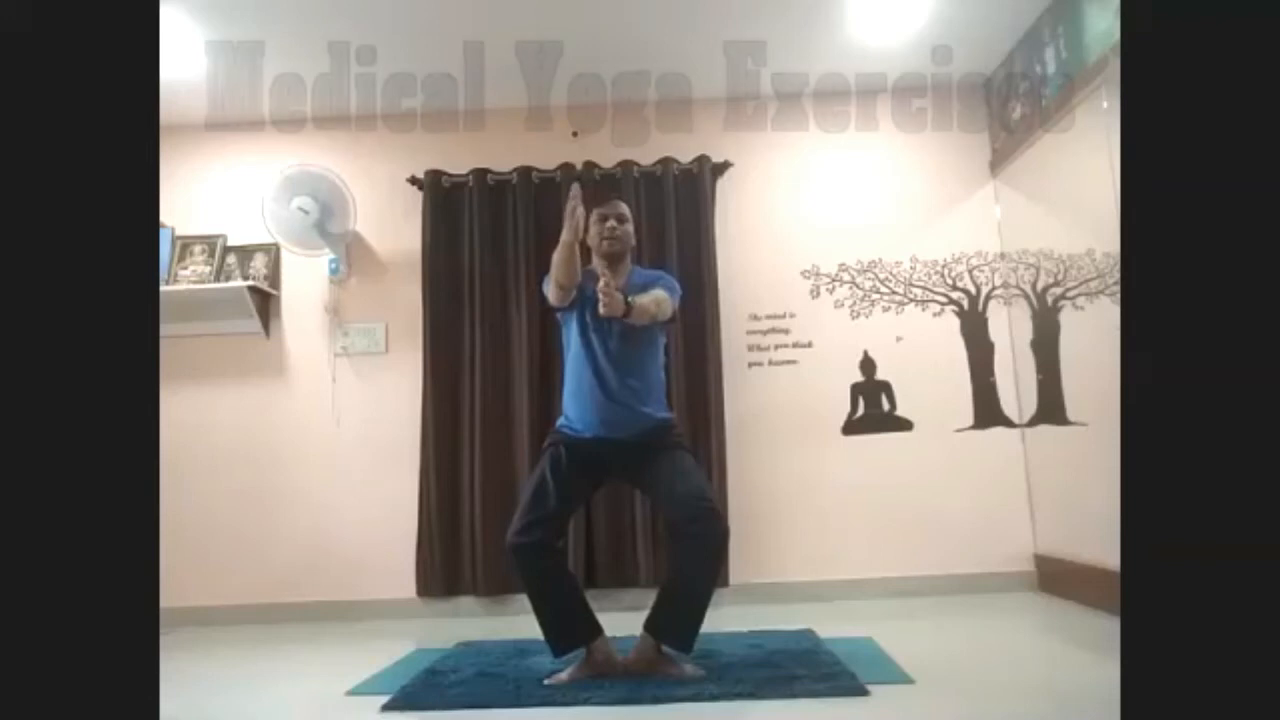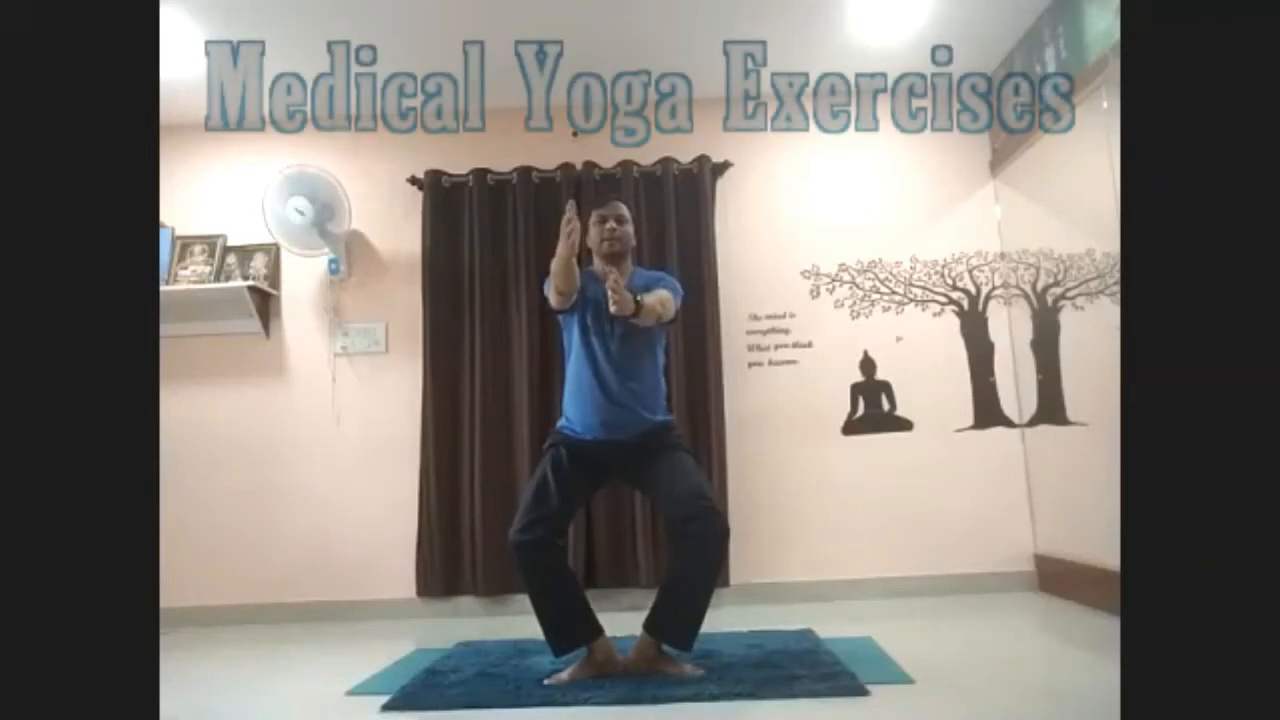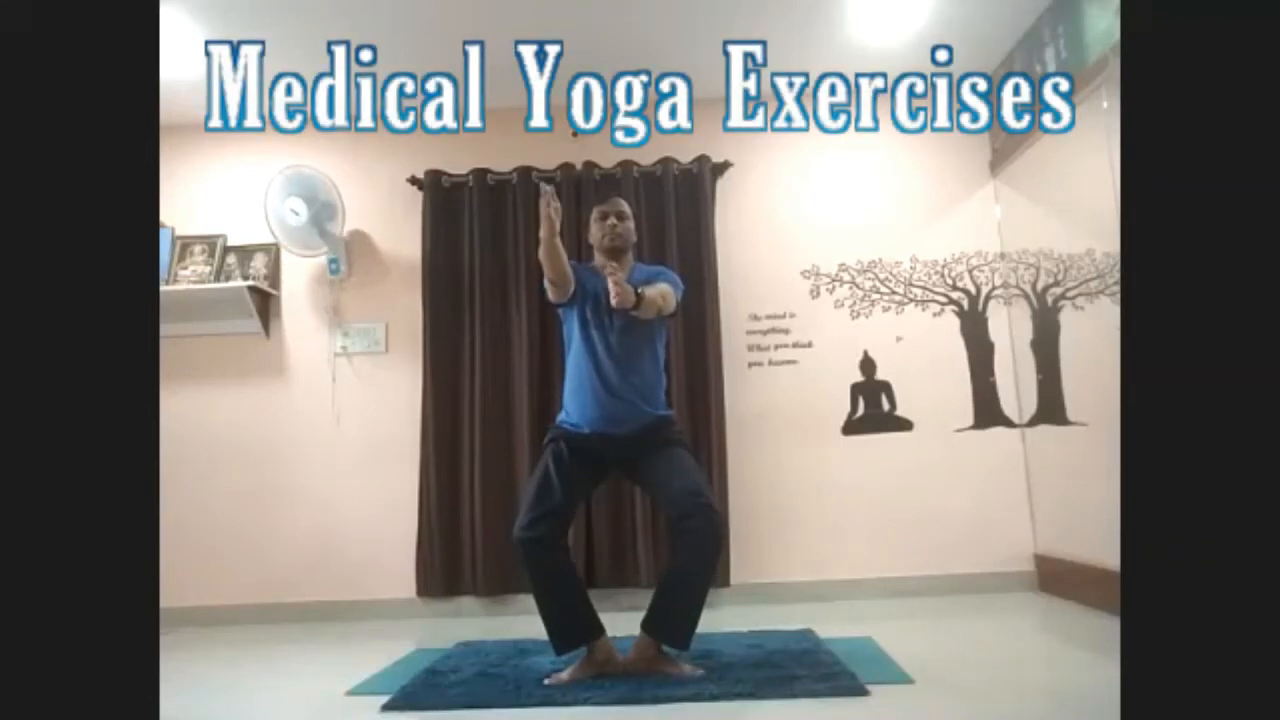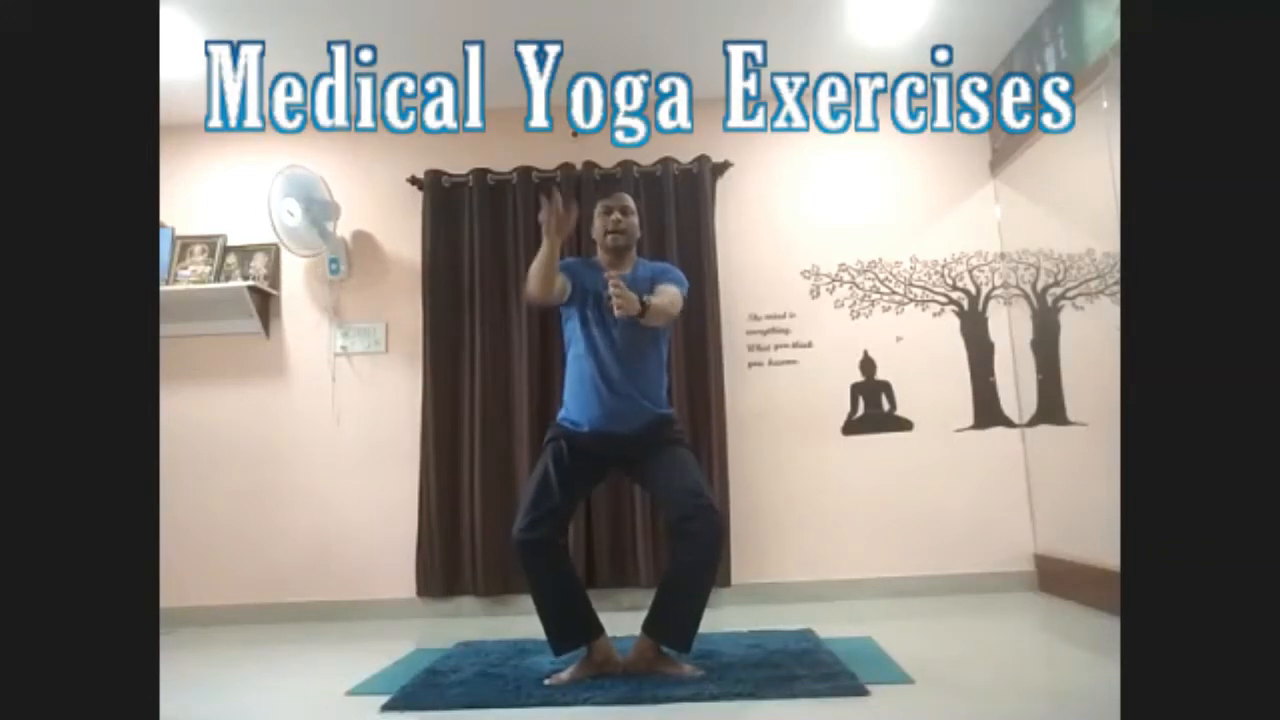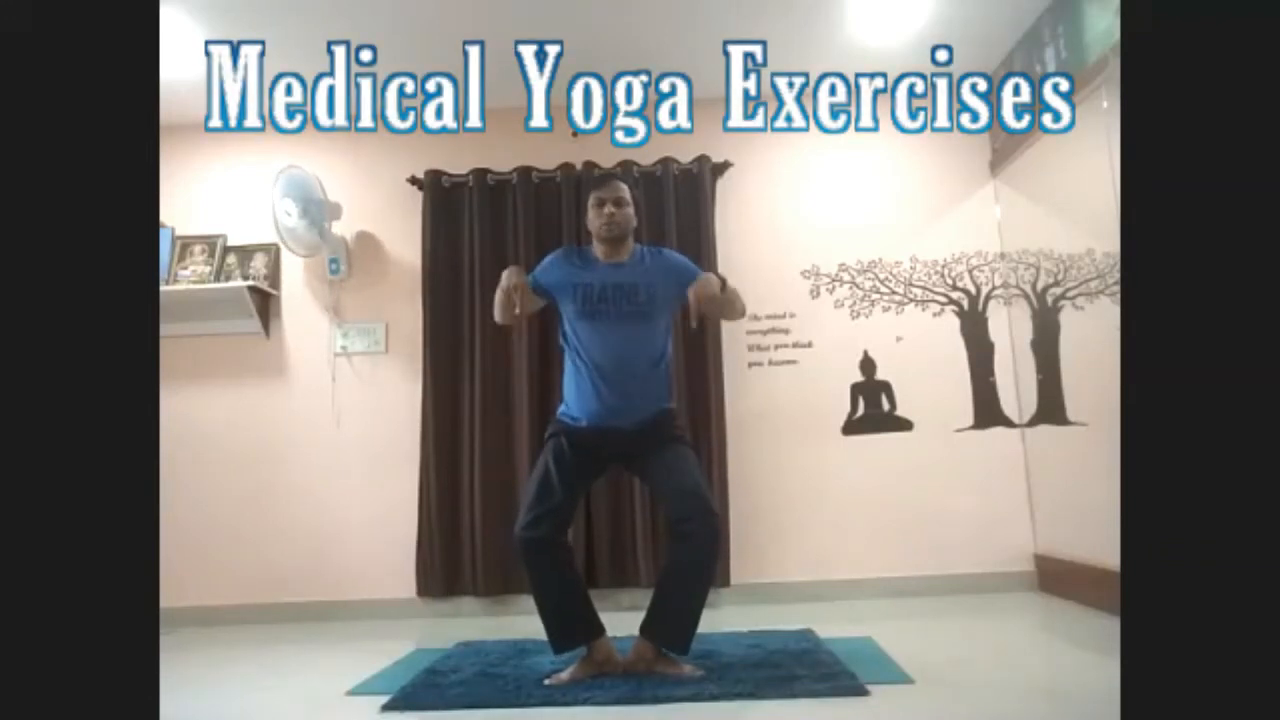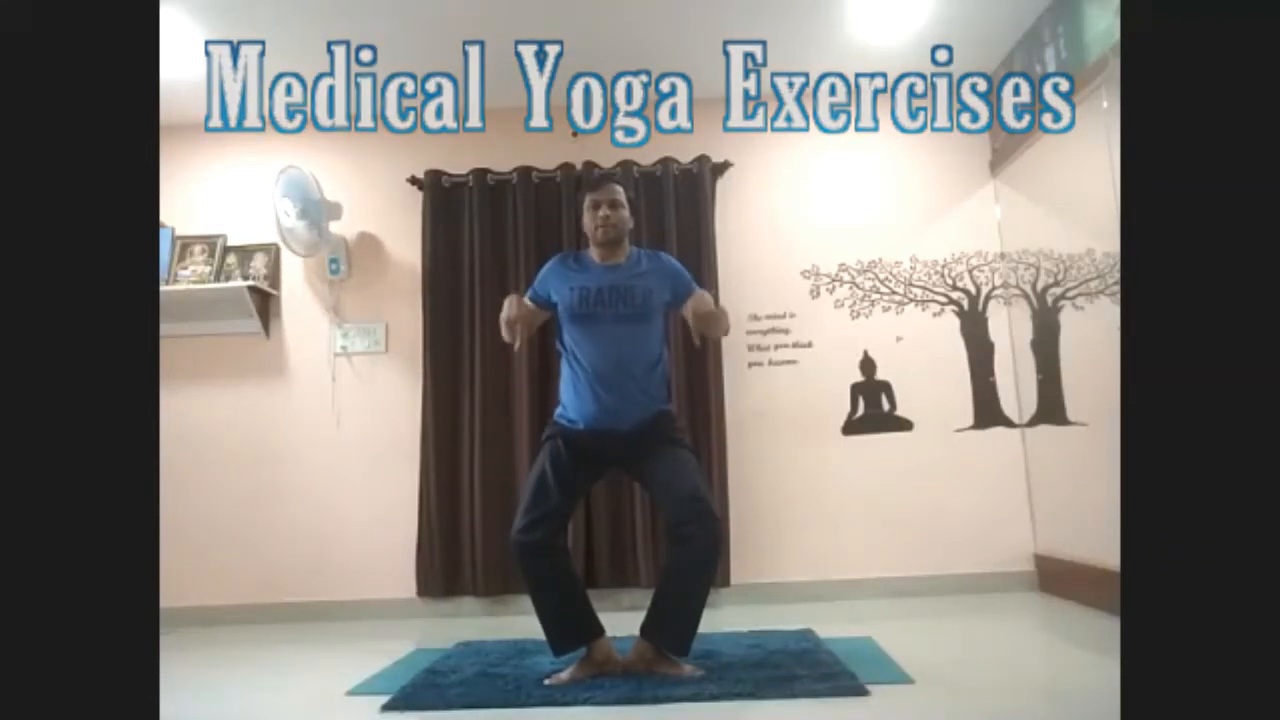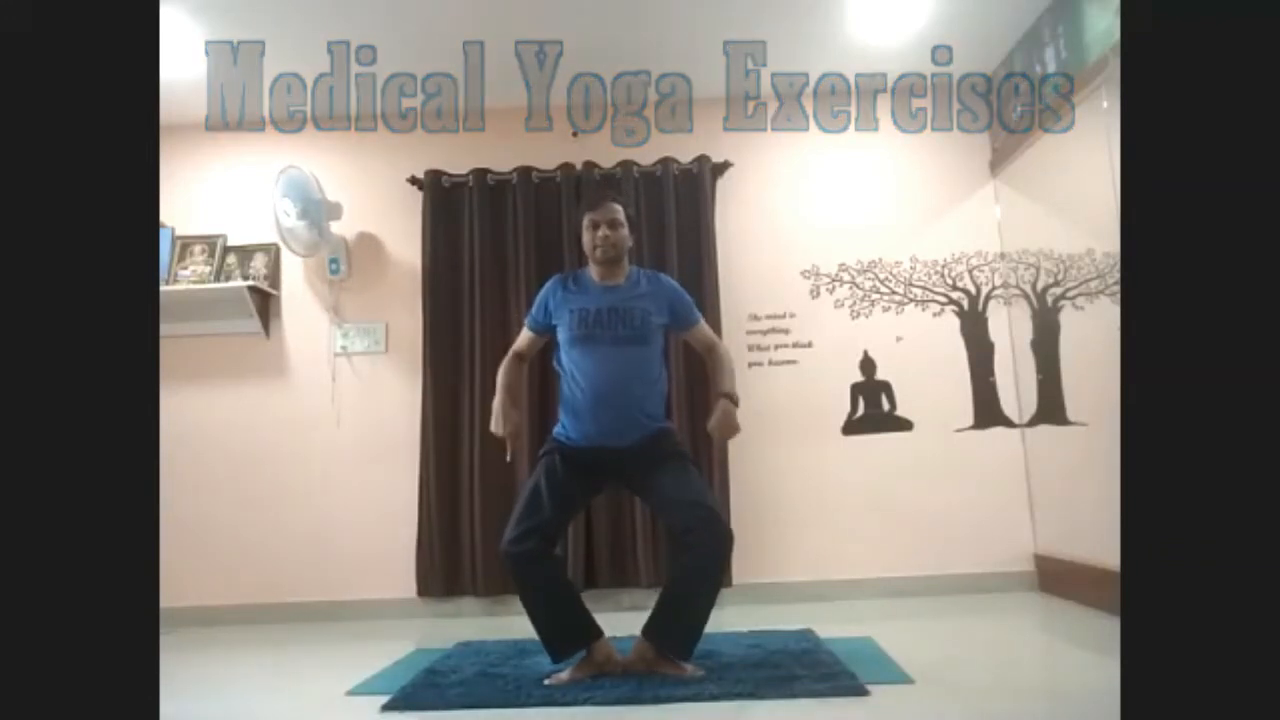
dt=0.7s
person 1, frame 1
left shoulder: (658, 282)
right shoulder: (571, 284)
left elbow: (656, 307)
right elbow: (561, 287)
left wrist: (624, 307)
right wrist: (567, 235)
left hip: (650, 435)
right hip: (578, 437)
left knee: (707, 527)
right knee: (526, 539)
left ankle: (652, 648)
right ankle: (594, 650)
person 1, frame 2
left shoulder: (659, 282)
right shoulder: (573, 285)
left elbow: (659, 308)
right elbow: (561, 289)
left wrist: (631, 305)
right wrist: (564, 248)
left hip: (650, 434)
right hip: (577, 437)
left knee: (707, 526)
right knee: (527, 537)
left ankle: (653, 646)
right ankle: (595, 649)
person 1, frame 3
left shoulder: (660, 277)
right shoulder: (574, 279)
left elbow: (659, 302)
right elbow: (555, 279)
left wrist: (632, 298)
right wrist: (549, 230)
left hip: (650, 430)
right hip: (578, 433)
left knee: (702, 521)
right knee: (533, 533)
left ankle: (651, 646)
right ankle: (595, 648)
person 1, frame 4
left shoulder: (664, 274)
right shoulder: (574, 274)
left elbow: (668, 307)
right elbow: (538, 292)
left wrist: (639, 305)
right wrist: (552, 238)
left hip: (651, 430)
right hip: (577, 432)
left knee: (703, 523)
right knee: (531, 534)
left ankle: (651, 647)
right ankle: (595, 648)
person 1, frame 5
left shoulder: (667, 266)
right shoulder: (561, 266)
left elbow: (735, 307)
right elbow: (505, 313)
left wrist: (716, 287)
right wrist: (508, 287)
left hip: (653, 426)
right hip: (577, 428)
left knee: (700, 525)
right knee: (534, 532)
left ankle: (653, 647)
right ankle: (595, 649)
person 1, frame 6
left shoulder: (663, 270)
right shoulder: (559, 272)
left elbow: (719, 328)
right elbow: (516, 332)
left wrist: (706, 309)
right wrist: (512, 313)
left hip: (651, 427)
right hip: (575, 430)
left knee: (700, 527)
right knee: (530, 536)
left ankle: (655, 646)
right ankle: (593, 648)
person 1, frame 7
left shoulder: (662, 291)
right shoulder: (558, 293)
left elbow: (713, 349)
right elbow: (518, 355)
left wrist: (727, 400)
right wrist: (502, 402)
left hip: (651, 444)
right hip: (573, 448)
left knee: (711, 536)
right knee: (520, 547)
left ankle: (658, 648)
right ankle: (592, 649)
